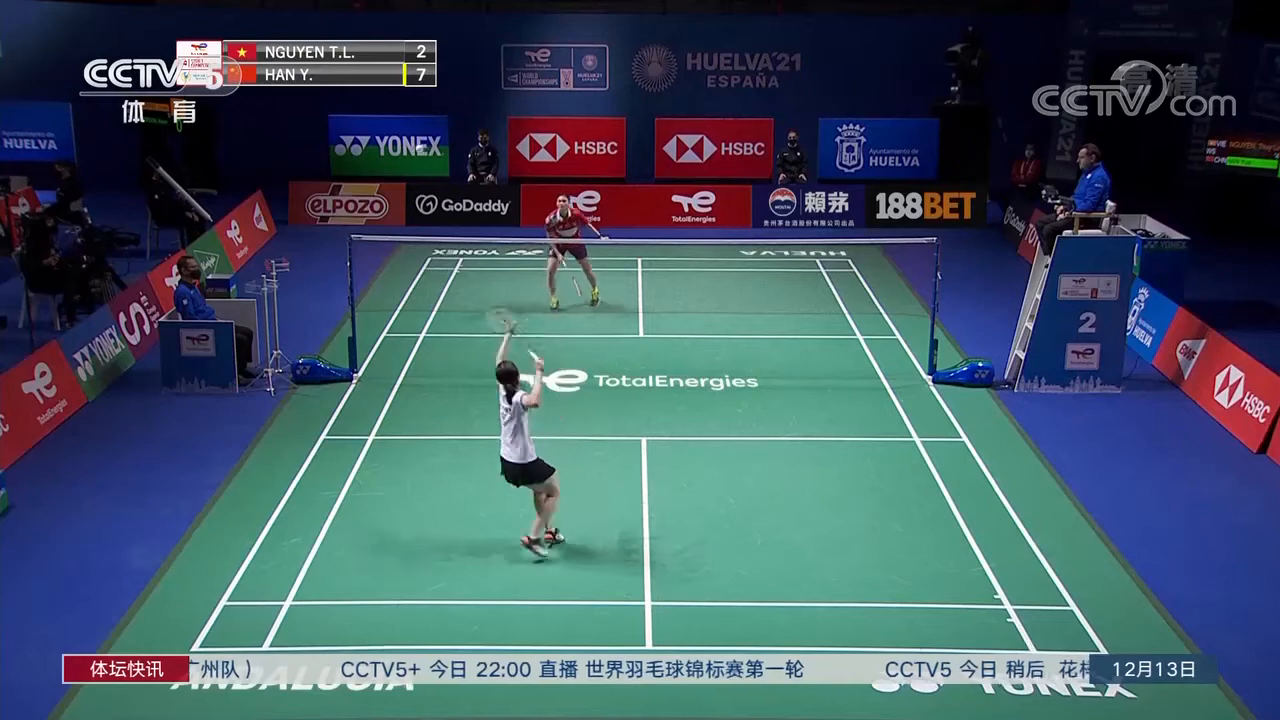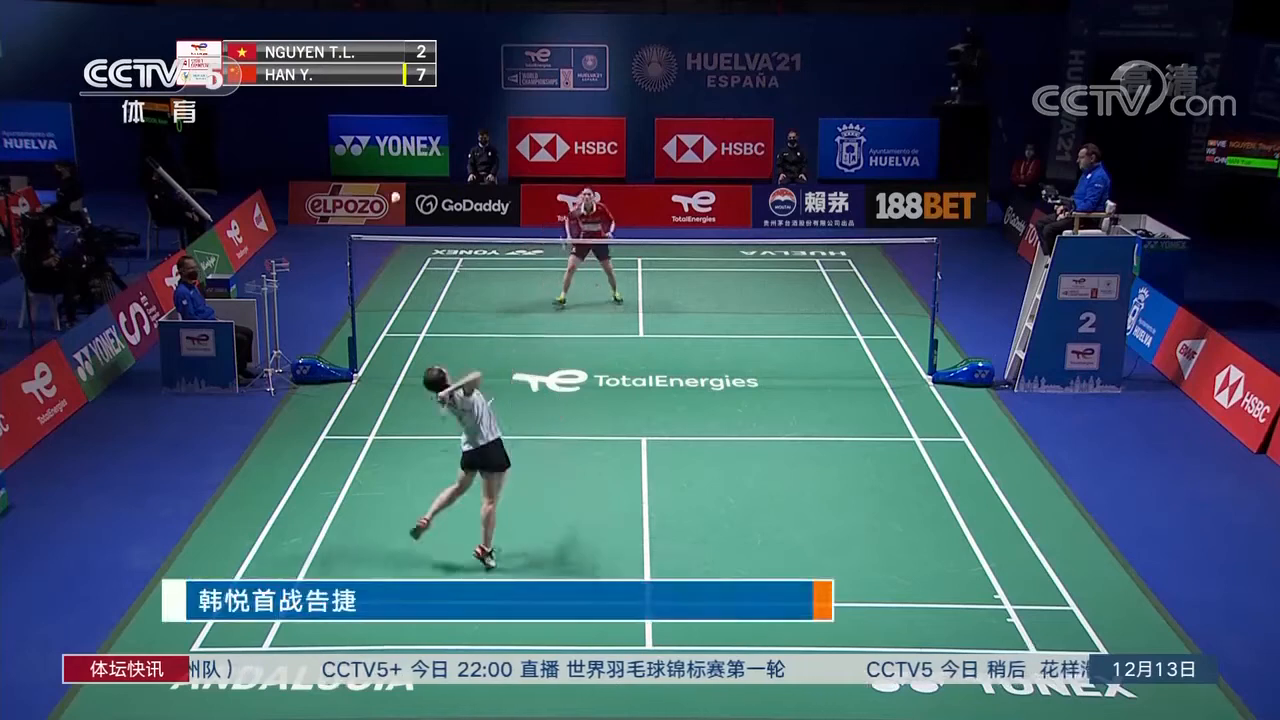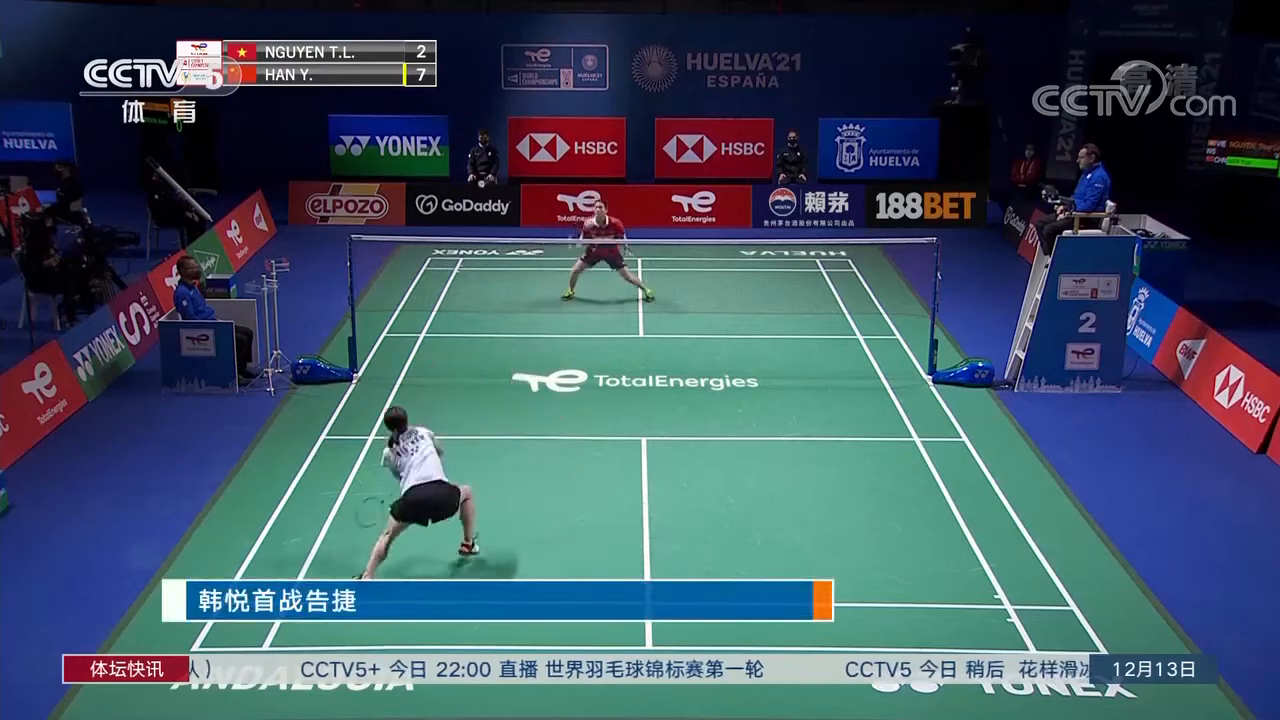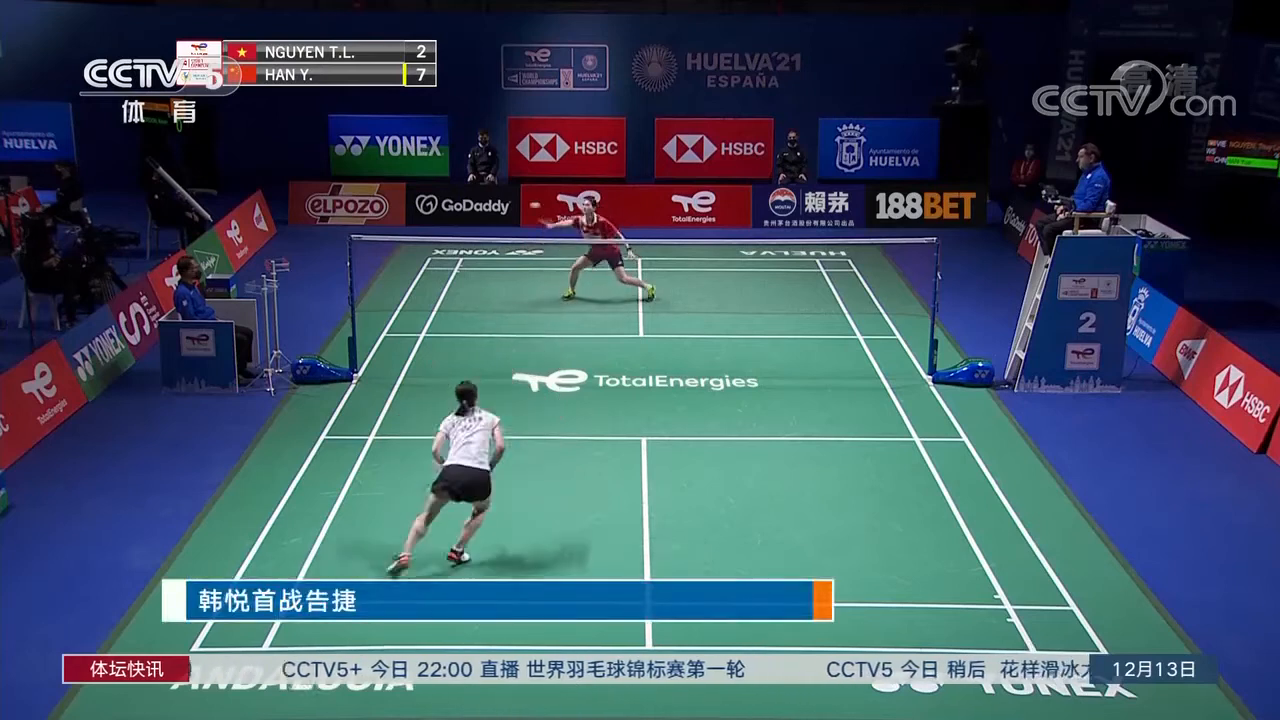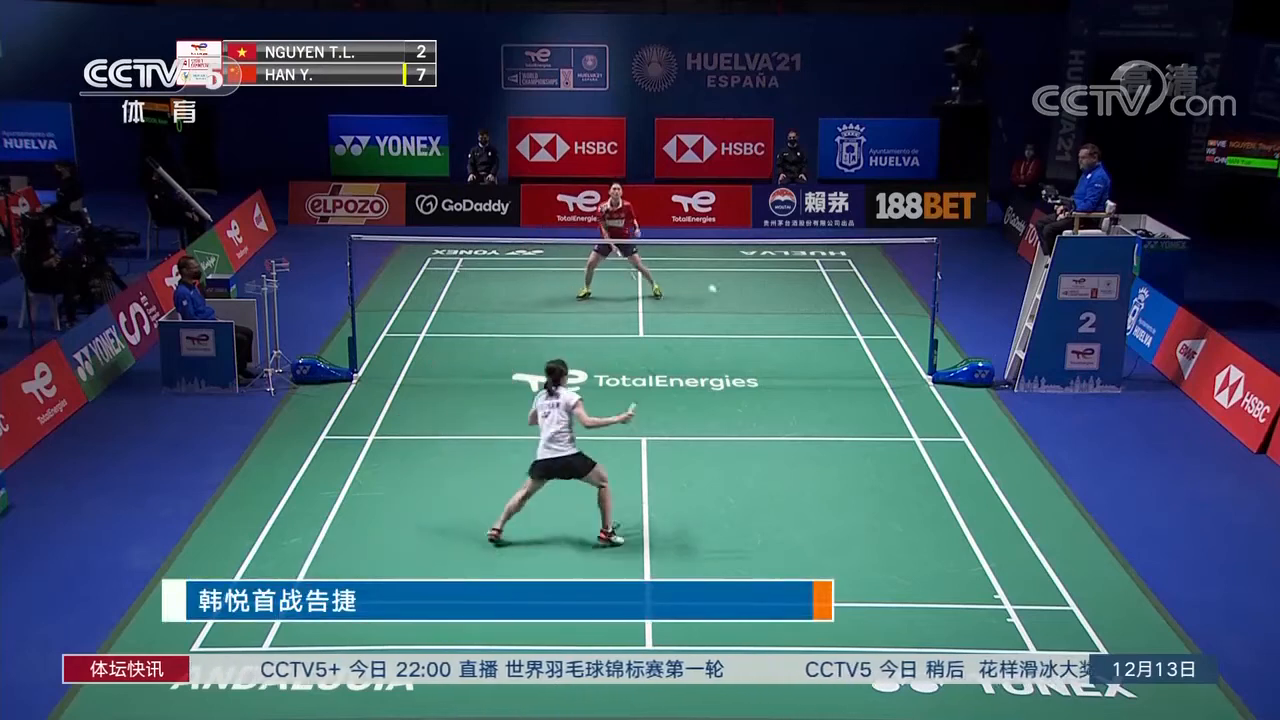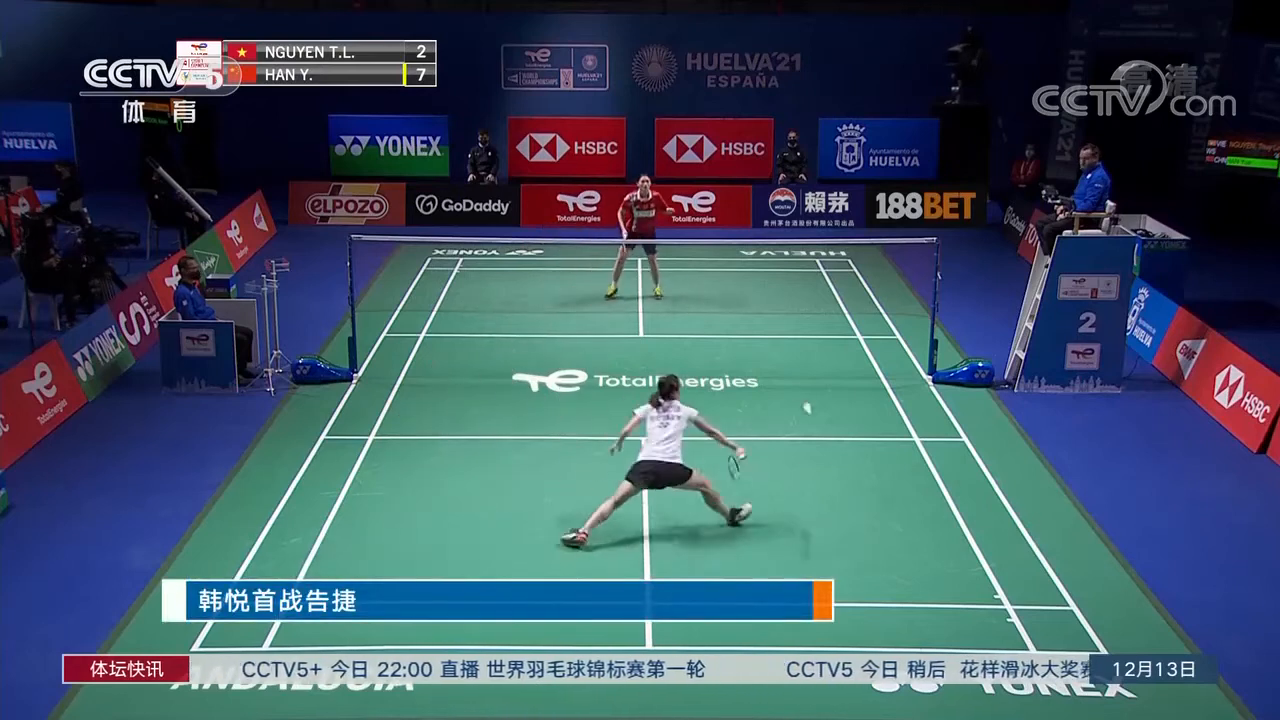
dt=0.3s
person 1, frame 1
left shoulder: (503, 391)
right shoulder: (518, 398)
left elbow: (500, 366)
right elbow: (534, 401)
left wrist: (507, 335)
right wrist: (538, 373)
left hip: (507, 460)
right hip: (523, 463)
left knee: (539, 489)
right knee: (553, 493)
left ankle: (549, 532)
right ankle: (534, 538)
person 1, frame 2
left shoulder: (449, 398)
right shoulder: (461, 395)
right elbow: (476, 378)
right wrist: (452, 388)
left hip: (472, 449)
right hip: (489, 445)
left knee: (458, 488)
right knee: (490, 500)
left ankle: (426, 520)
right ankle: (485, 549)
person 1, frame 3
left shoulder: (388, 452)
right shoulder: (422, 432)
right elbow: (439, 452)
left hip: (412, 497)
right hip: (439, 490)
left knee: (388, 536)
right knee: (467, 493)
left ankle: (367, 578)
right ankle: (468, 544)
person 1, frame 4
left shoulder: (450, 420)
right shoulder: (490, 418)
left elbow: (436, 450)
right elbow: (500, 447)
right wrist: (491, 466)
left hip: (451, 472)
right hip: (479, 474)
left knee: (425, 517)
right knee: (482, 508)
left ankle: (404, 556)
right ankle: (457, 551)
person 1, frame 5
left shoulder: (540, 396)
right shoulder: (570, 396)
left elbow: (531, 420)
right elbow: (587, 423)
right wrist: (619, 419)
left hip: (544, 459)
right hip: (568, 457)
left knee: (525, 492)
right knee: (603, 482)
left ankle: (497, 529)
right ankle: (607, 532)
person 1, frame 6
left shoulder: (647, 409)
right shoulder: (687, 410)
left elbow: (626, 431)
right elbow: (711, 431)
left wrist: (617, 445)
right wrist: (734, 447)
left hip: (645, 465)
right hip: (671, 467)
left knee: (615, 501)
right knee: (705, 485)
left ankle: (582, 534)
right ankle: (730, 515)
